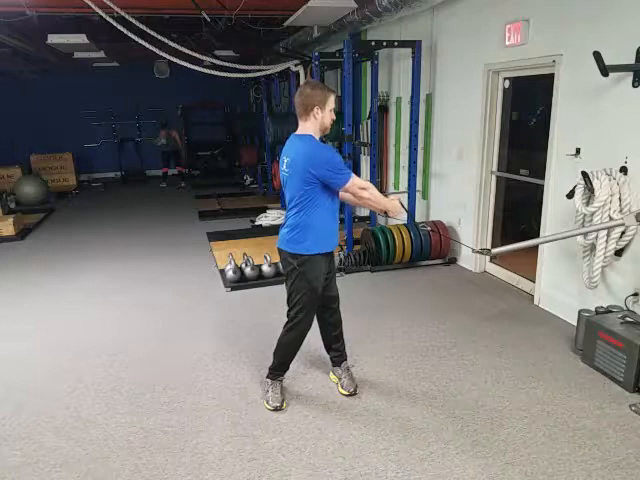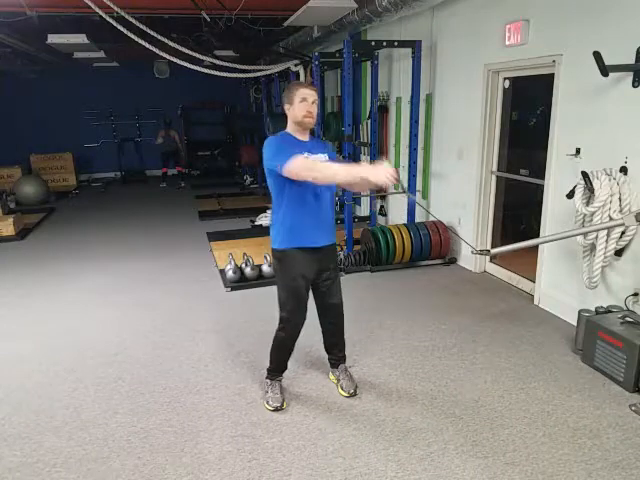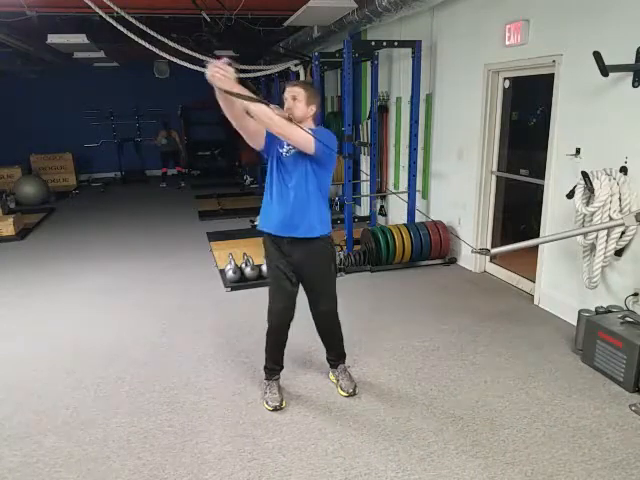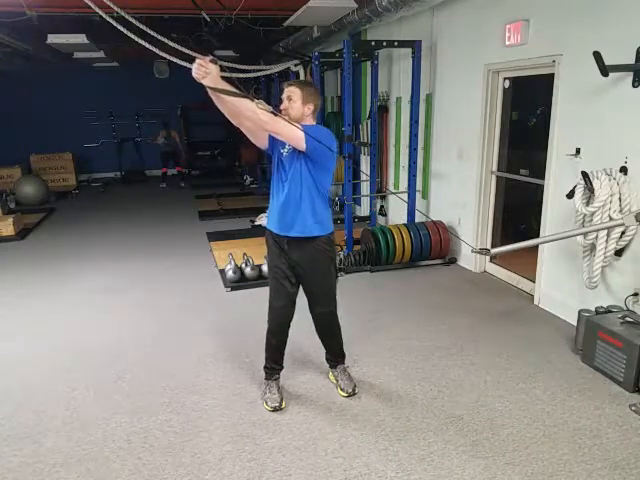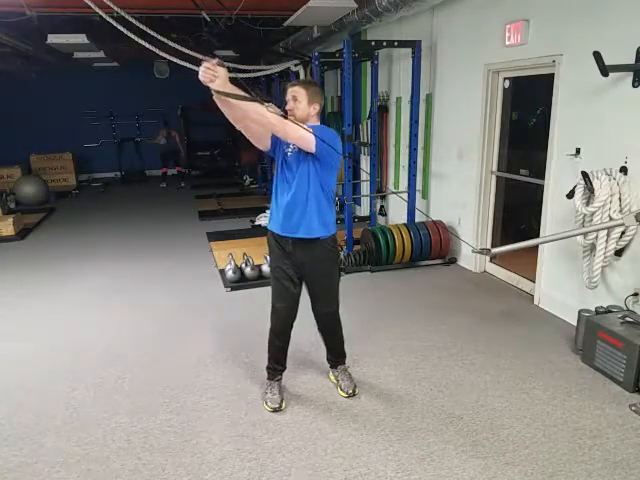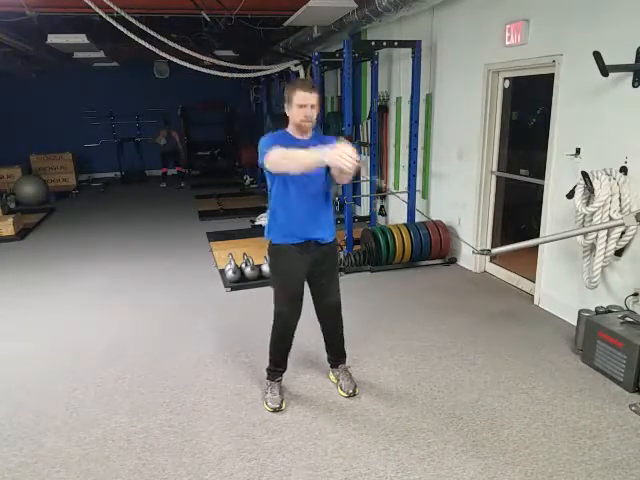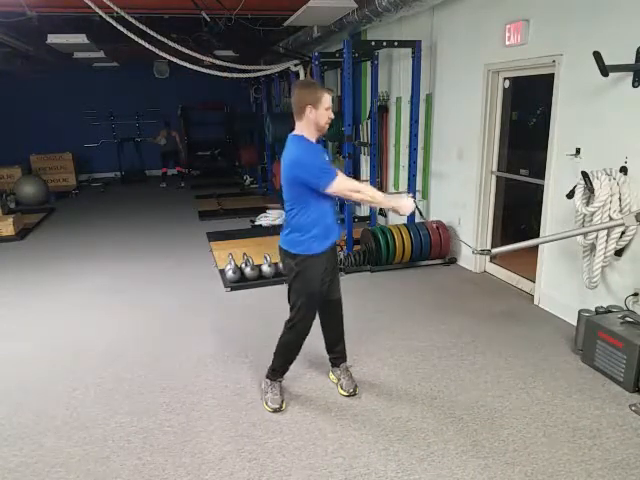
dt=0.5s
person 1, frame 1
left shoulder: (295, 146)
right shoulder: (317, 153)
left elbow: (338, 192)
right elbow: (360, 189)
left wrist: (377, 204)
right wrist: (388, 206)
left hip: (317, 248)
right hip: (304, 252)
left knee: (329, 307)
right knee: (300, 318)
left ankle: (339, 364)
right ankle: (274, 378)
person 1, frame 2
left shoulder: (322, 147)
right shoulder: (276, 146)
left elbow: (346, 181)
right elbow: (312, 173)
left wrist: (370, 178)
right wrist: (366, 171)
left hip: (325, 245)
right hip: (292, 249)
left knee: (332, 310)
right knee: (292, 319)
left ankle: (338, 366)
right ankle: (273, 378)
person 1, frame 3
left shoulder: (325, 140)
right shoulder: (273, 142)
left elbow: (282, 127)
right elbow: (241, 122)
left wrist: (238, 89)
right wrist: (222, 88)
left hip: (315, 242)
right hip: (278, 241)
left knee: (326, 311)
right knee: (279, 315)
left ankle: (338, 366)
right ankle: (271, 378)
person 1, frame 4
left shoulder: (322, 139)
right shoulder: (279, 141)
left elbow: (266, 122)
right elbow: (243, 120)
left wrist: (218, 83)
right wrist: (210, 85)
left hip: (314, 242)
right hip: (279, 240)
left knee: (324, 310)
right knee: (279, 313)
left ankle: (337, 365)
right ankle: (272, 377)
person 1, frame 5
left shoulder: (328, 139)
right shoulder: (279, 140)
left elbow: (281, 127)
right elbow: (244, 124)
left wrist: (229, 87)
right wrist: (217, 88)
left hip: (319, 242)
right hip: (282, 241)
left knee: (327, 310)
right knee: (282, 313)
left ankle: (338, 366)
right ankle: (274, 377)
person 1, frame 6
left shoulder: (331, 143)
right shoulder: (274, 142)
left elbow: (343, 176)
right elbow: (283, 162)
left wrist: (343, 163)
right wrist: (325, 155)
left hip: (324, 243)
right hip: (286, 246)
left knee: (330, 309)
right knee: (286, 316)
left ankle: (338, 366)
right ankle: (274, 378)
person 1, frame 7
left shoulder: (308, 147)
right shoulder: (302, 155)
left elbow: (343, 184)
right elbow: (352, 191)
left wrist: (388, 200)
right wrist: (395, 203)
left hip: (322, 246)
right hip: (303, 253)
left knee: (332, 308)
right knee: (301, 317)
left ankle: (339, 365)
right ankle: (273, 378)
